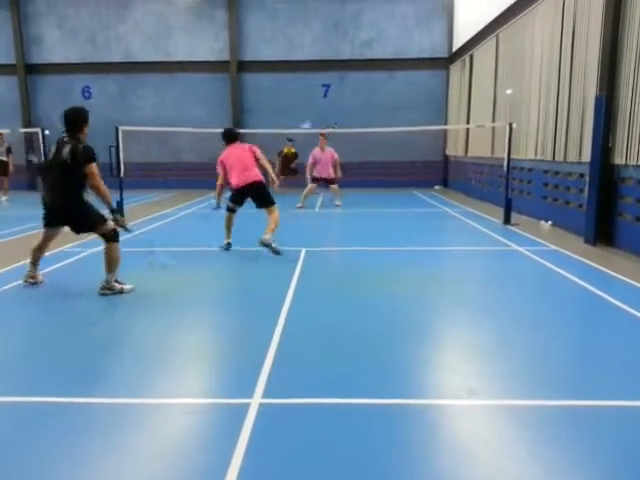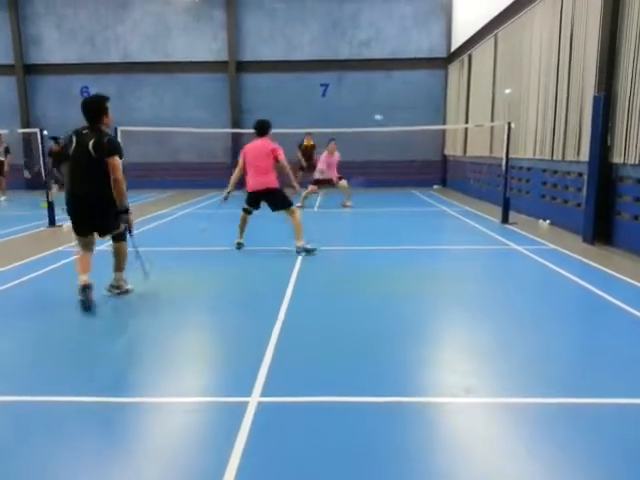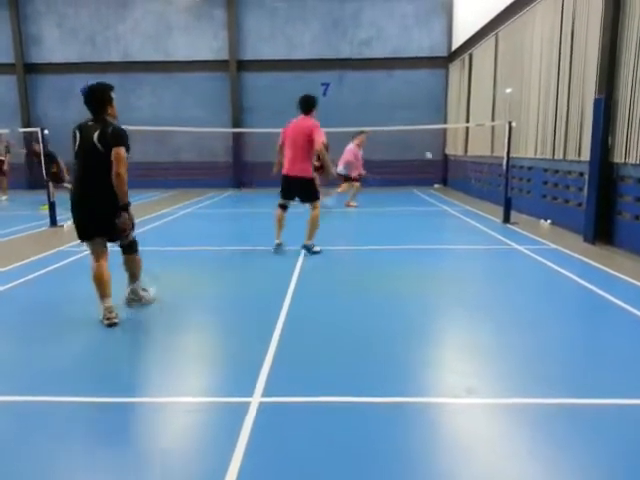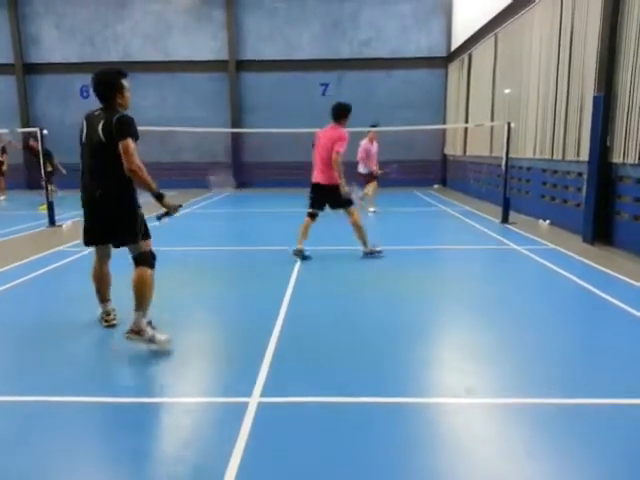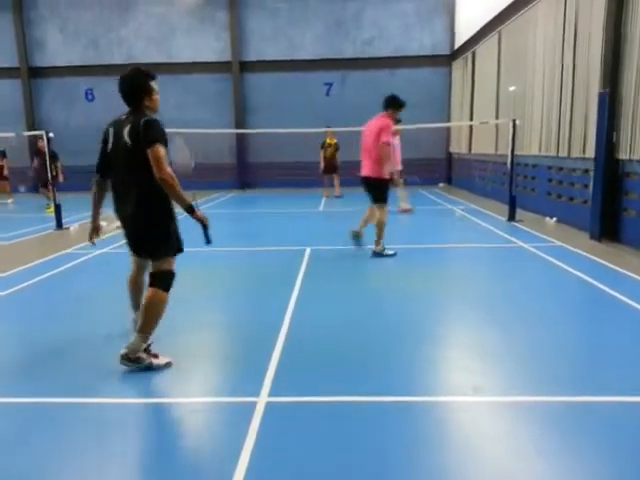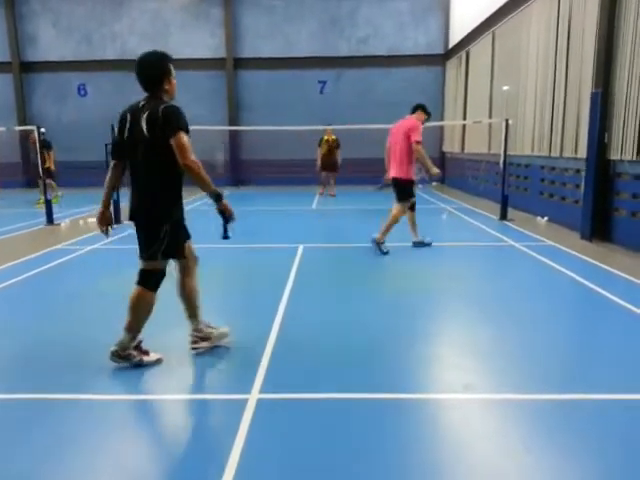
dt=0.3s
person 1, frame 1
left shoulder: (56, 145)
right shoulder: (84, 150)
left elbow: (46, 175)
right elbow: (96, 184)
right wrist: (113, 211)
left hip: (51, 203)
right hip: (71, 203)
left knee: (47, 237)
right knee: (111, 233)
left ankle: (32, 274)
right ankle: (110, 283)
person 1, frame 2
left shoulder: (72, 137)
right shoulder: (109, 142)
left elbow: (66, 170)
right elbow: (117, 178)
right wrist: (125, 211)
left hip: (75, 202)
right hip: (101, 202)
left knee: (85, 248)
right knee: (119, 234)
left ankle: (84, 281)
right ankle: (118, 281)
person 1, frame 3
left shoulder: (78, 131)
right shoulder: (115, 133)
right elbow: (119, 172)
right wrist: (124, 208)
left hip: (81, 203)
right hip: (109, 201)
left knee: (99, 257)
right knee: (129, 245)
left ankle: (108, 309)
right ankle: (136, 291)
person 1, frame 4
left shoulder: (88, 121)
right shoulder: (121, 121)
right elbow: (131, 167)
right wrist: (160, 197)
left hip: (93, 201)
right hip: (119, 201)
left knee: (101, 257)
right knee: (144, 259)
left ankle: (107, 312)
right ankle: (140, 324)
person 1, frame 5
left shoulder: (112, 129)
right shoulder: (149, 125)
left elbow: (101, 178)
right elbow: (163, 175)
left wrist: (95, 218)
right wrist: (191, 209)
left hip: (127, 211)
right hip: (154, 211)
left knee: (140, 264)
right knee: (162, 276)
left ankle: (138, 317)
right ankle: (136, 350)
person 1, frame 6
left shoulder: (130, 114)
right shoulder: (169, 112)
left elbow: (117, 164)
right elbow: (187, 162)
left wrist: (105, 206)
right wrist: (217, 197)
left hip: (147, 204)
right hip: (160, 207)
left knee: (188, 263)
right knee: (151, 275)
left ankle: (199, 331)
right ankle: (126, 346)
person 2, frame 1
left shoulder: (223, 156)
right shoulder: (248, 146)
left elbow: (221, 182)
right elbow: (261, 158)
left wrist: (218, 201)
right wrist: (272, 175)
left hip: (239, 185)
right hip: (256, 181)
left knee: (230, 211)
right knee: (274, 212)
left ankle: (227, 242)
right ankle: (268, 238)
person 2, frame 2
left shoulder: (246, 148)
right shoulder: (273, 146)
left elbow: (239, 170)
right elbow: (284, 164)
left wrist: (229, 190)
right wrist: (294, 183)
left hip: (253, 188)
right hip: (271, 187)
left knee: (246, 211)
right knee: (293, 213)
left ankle: (239, 240)
right ankle: (300, 245)
person 2, frame 3
left shoulder: (289, 125)
right shoulder: (314, 125)
left elbow: (280, 147)
right elbow: (319, 149)
left wrist: (277, 165)
right wrist: (330, 168)
left hip: (288, 173)
right hip: (305, 174)
left knee: (282, 206)
right knee: (315, 207)
left ankle: (278, 241)
right ankle: (308, 243)
person 2, frame 4
left shoulder: (321, 132)
right shoulder: (341, 134)
right elbow: (335, 159)
right wrist: (342, 183)
left hip: (317, 181)
right hip: (332, 182)
left knee: (311, 215)
right knee: (352, 213)
left ankle: (299, 247)
right ankle: (367, 248)
person 2, frame 5
left shoulder: (370, 123)
right shoulder: (386, 123)
right elbow: (385, 149)
left hip: (366, 173)
right hip: (377, 174)
left knee: (377, 206)
right knee: (381, 209)
left ankle: (359, 230)
right ankle: (378, 248)
person 2, frame 6
left shoulder: (396, 125)
right shoulder: (415, 124)
left elbow: (388, 150)
right elbow: (417, 149)
left wrist: (388, 172)
right wrist: (431, 168)
left hip: (395, 173)
right hip: (405, 174)
left knee: (411, 204)
right knee: (401, 208)
left ankle: (416, 238)
right ankle: (379, 238)
